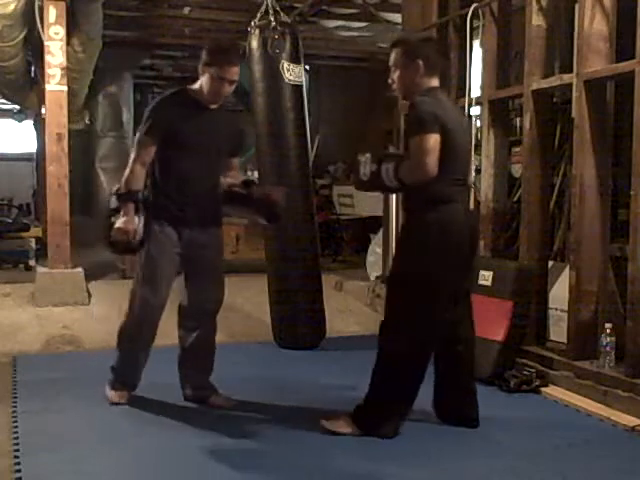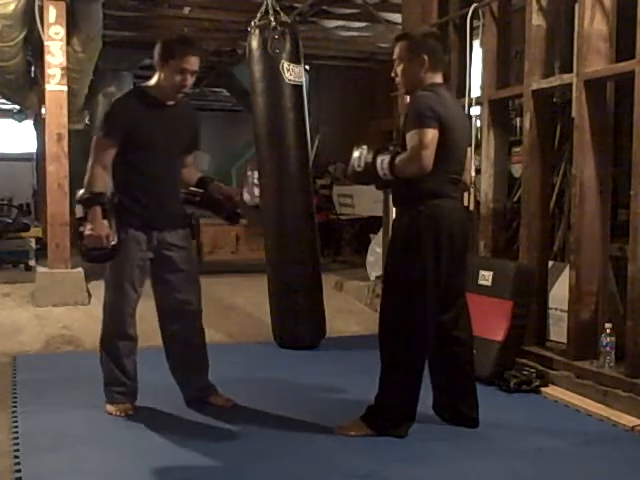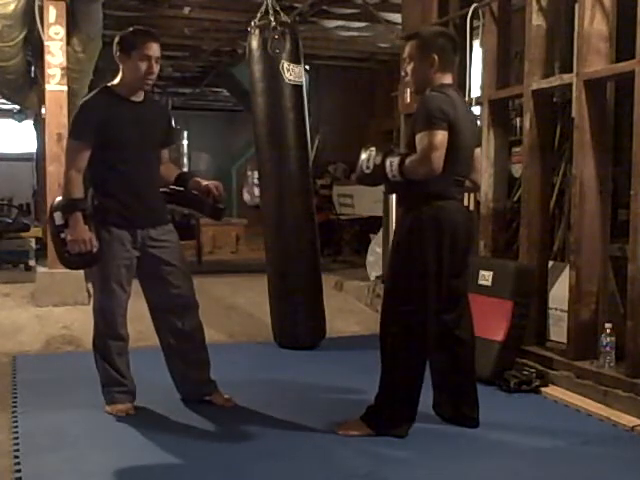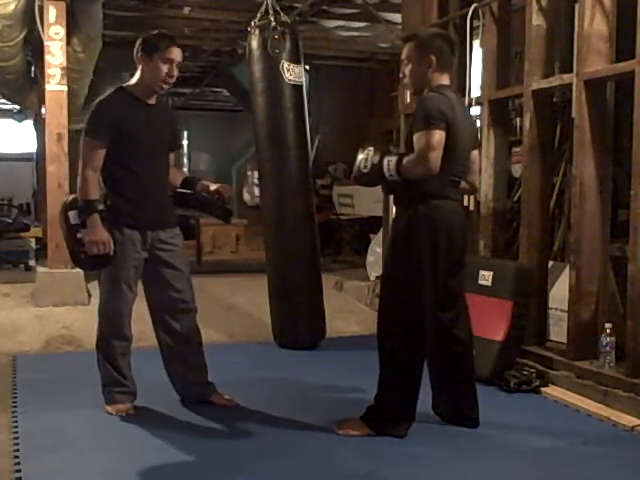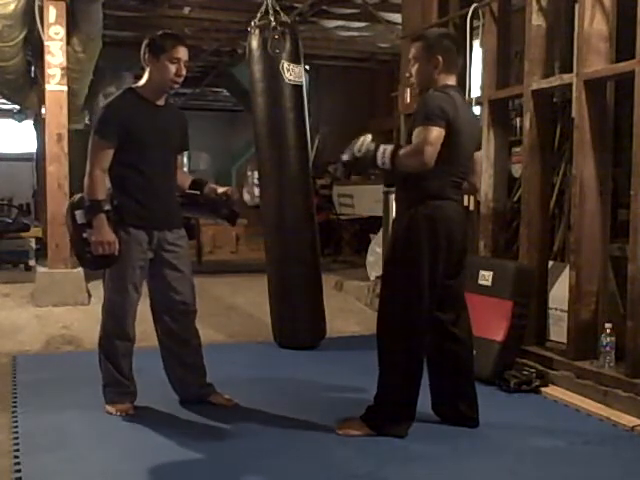
dt=1s
person 1, frame 1
left shoulder: (423, 107)
right shoulder: (452, 110)
left elbow: (424, 168)
left wrist: (382, 173)
right wrist: (395, 171)
left hip: (433, 223)
right hip: (459, 219)
left knee: (406, 323)
right knee: (453, 317)
left ankle: (376, 417)
right ankle: (460, 406)
person 1, frame 2
left shoulder: (423, 102)
right shoulder: (456, 108)
left elbow: (420, 160)
left wrist: (376, 165)
left hip: (424, 218)
right hip: (452, 215)
left knee: (404, 319)
right knee: (449, 314)
left ankle: (389, 416)
right ankle: (459, 406)
person 1, frame 3
left shoulder: (432, 103)
right shoulder: (463, 109)
left elbow: (429, 162)
left wrist: (384, 168)
left hip: (428, 219)
right hip: (455, 216)
left knee: (406, 318)
right knee: (451, 314)
left ankle: (388, 416)
right ankle: (459, 406)
person 1, frame 4
left shoulder: (431, 103)
right shoulder: (461, 110)
left elbow: (427, 161)
left wrist: (381, 167)
left hip: (424, 218)
right hip: (451, 215)
left knee: (403, 318)
right knee: (448, 313)
left ankle: (388, 416)
right ankle: (459, 406)
person 1, frame 5
left shoulder: (434, 102)
right shoulder: (466, 111)
left elbow: (422, 156)
left wrist: (375, 153)
left hip: (425, 217)
right hip: (452, 216)
left knee: (402, 317)
right knee: (448, 313)
left ankle: (388, 416)
right ankle: (459, 406)
person 2, frame 1
left shoulder: (231, 121)
right shoulder: (168, 108)
right elbow: (140, 162)
right wrist: (128, 209)
left hip: (208, 226)
right hip: (165, 223)
left knee: (205, 306)
right knee: (148, 302)
left ankle: (197, 384)
right ankle: (122, 380)
person 2, frame 2
left shoulder: (187, 116)
right shoulder: (127, 108)
right elbow: (100, 166)
left wrist: (210, 187)
right wrist: (96, 217)
left hip: (174, 227)
right hip: (131, 227)
left knee: (185, 308)
right knee: (120, 310)
left ankle: (198, 387)
right ankle: (120, 392)
person 2, frame 3
left shoulder: (159, 113)
right shoulder: (95, 108)
right elbow: (75, 170)
left wrist: (192, 182)
right wrist: (76, 221)
left hip: (157, 226)
right hip: (112, 228)
left knee: (181, 305)
right knee: (111, 313)
left ankle: (198, 385)
right ankle: (118, 393)
person 2, frame 4
left shoulder: (167, 117)
right shoulder: (111, 108)
right elbow: (90, 170)
left wrist: (198, 185)
right wrist: (93, 221)
left hip: (164, 227)
right hip: (122, 228)
left knee: (180, 309)
right knee: (116, 312)
left ankle: (196, 386)
right ankle: (118, 392)
person 2, frame 5
left shoulder: (176, 118)
right shoulder: (119, 109)
right elbow: (97, 171)
left wrist: (204, 187)
right wrist: (99, 221)
left hip: (170, 228)
right hip: (129, 228)
left knee: (180, 310)
right knee: (120, 312)
left ankle: (195, 386)
right ankle: (118, 393)
